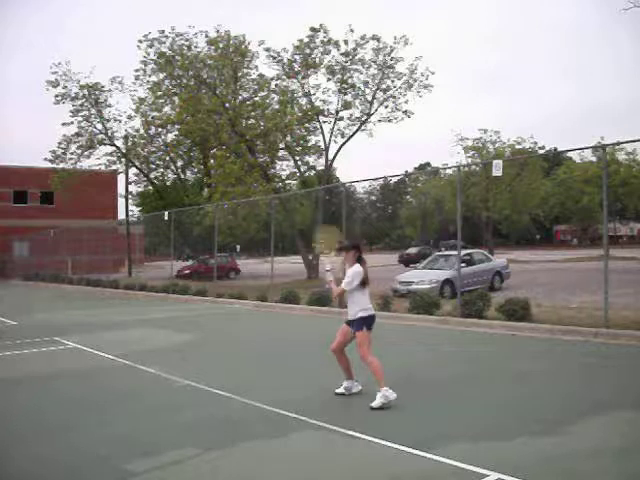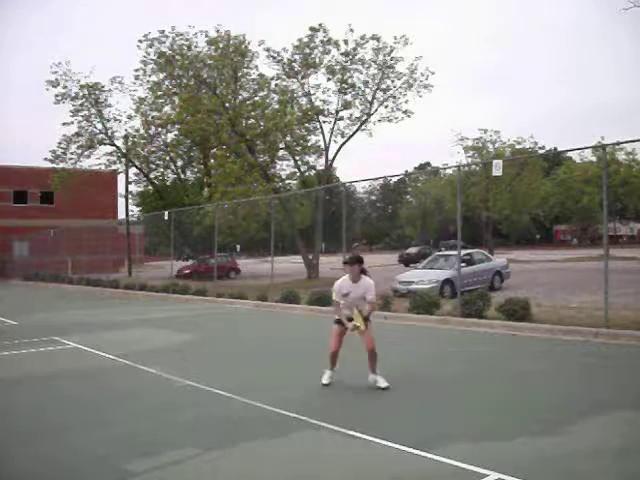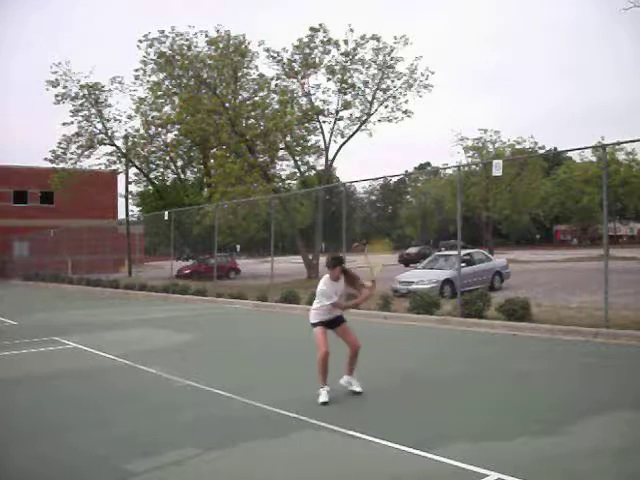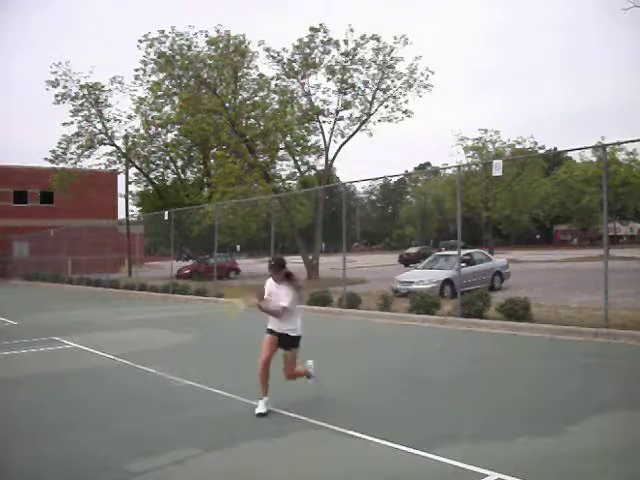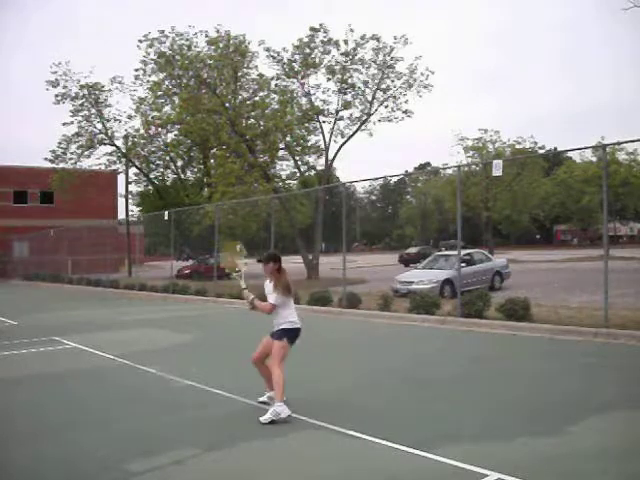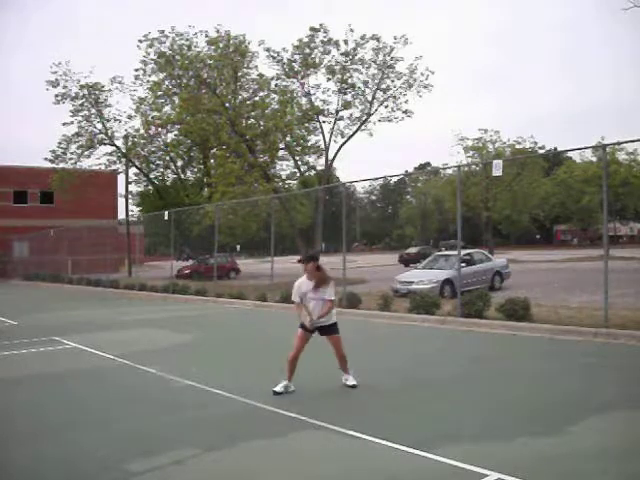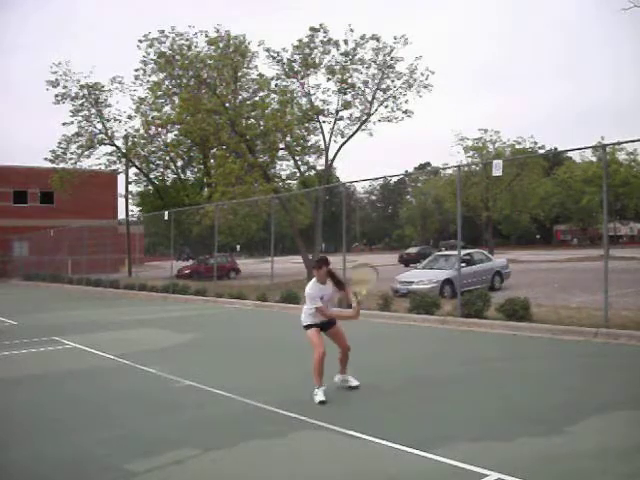
dt=0.5s
person 1, frame 1
left shoulder: (355, 271)
right shoulder: (351, 270)
left elbow: (337, 294)
right elbow: (346, 293)
left wrist: (331, 283)
right wrist: (334, 285)
left hip: (363, 316)
right hip: (354, 317)
left knee: (365, 355)
right knee: (336, 348)
left ankle: (385, 392)
right ankle: (351, 383)
person 1, frame 2
left shoulder: (368, 283)
right shoulder: (340, 283)
left elbow: (371, 305)
right elbow: (337, 306)
left wrist: (362, 319)
right wrist: (346, 323)
left hip: (361, 316)
right hip: (342, 316)
left knee: (371, 347)
right knee: (334, 349)
left ankle: (374, 375)
right ankle: (330, 371)
person 1, frame 3
left shoulder: (344, 277)
right shoulder: (324, 287)
left elbow: (357, 286)
right elbow: (342, 306)
right wrist: (363, 297)
left hip: (335, 316)
right hip: (319, 317)
left knee: (356, 346)
right knee: (324, 351)
left ankle: (348, 378)
right ankle: (323, 388)
person 1, frame 4
left shoulder: (290, 288)
right shoulder: (269, 283)
left elbow: (279, 313)
right elbow: (267, 302)
left wrist: (262, 306)
right wrist: (261, 304)
left hip: (290, 331)
right hip: (274, 328)
left knee: (289, 374)
right knee: (264, 361)
left ankle: (308, 368)
right ankle: (264, 400)
person 1, frame 5
left shoulder: (280, 285)
right shoulder: (268, 283)
left elbow: (269, 309)
right elbow: (267, 307)
left wrist: (251, 299)
right wrist: (254, 302)
left hip: (289, 328)
right hip: (279, 328)
left knee: (275, 364)
right knee: (257, 358)
left ankle: (279, 407)
right ankle: (273, 393)
person 1, frame 6
left shoulder: (326, 282)
right shoulder: (299, 284)
left elbow: (330, 306)
right elbow: (298, 307)
left wrist: (316, 318)
right wrist: (306, 320)
left hip: (328, 322)
right hip: (306, 321)
left knee: (340, 354)
right knee: (293, 355)
left ankle: (346, 375)
right ankle: (287, 382)
person 1, frame 7
left shoulder: (332, 280)
right shoulder: (311, 290)
left elbow: (343, 291)
right elbow: (324, 313)
left wrist: (354, 306)
right wrist: (350, 315)
left hip: (328, 318)
right hip: (311, 321)
left knee: (346, 347)
right knee: (320, 351)
left ankle: (342, 376)
right ankle: (318, 389)
